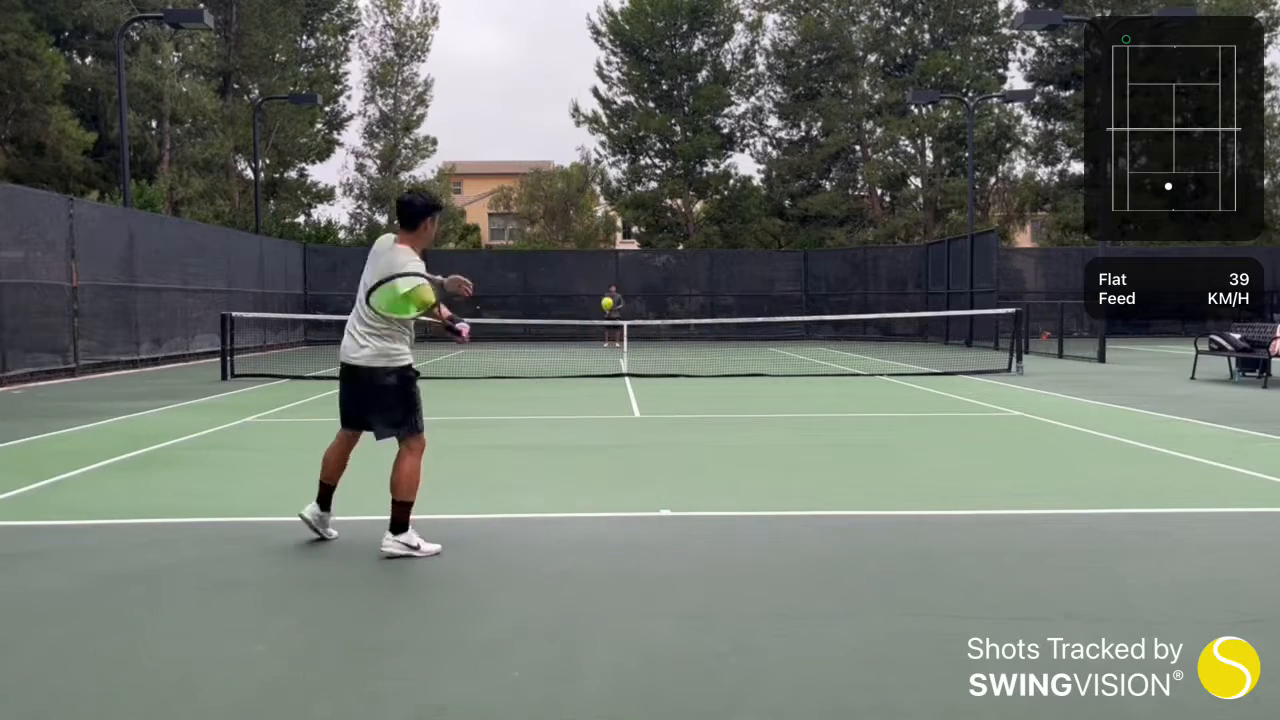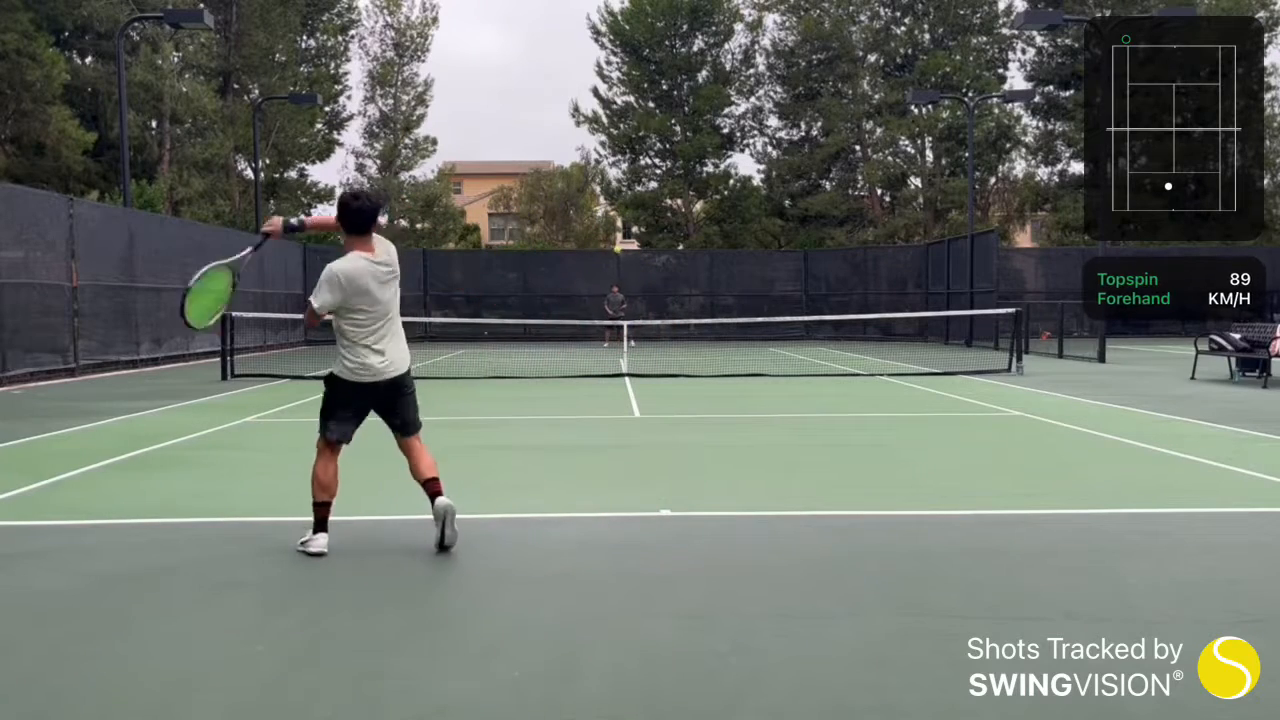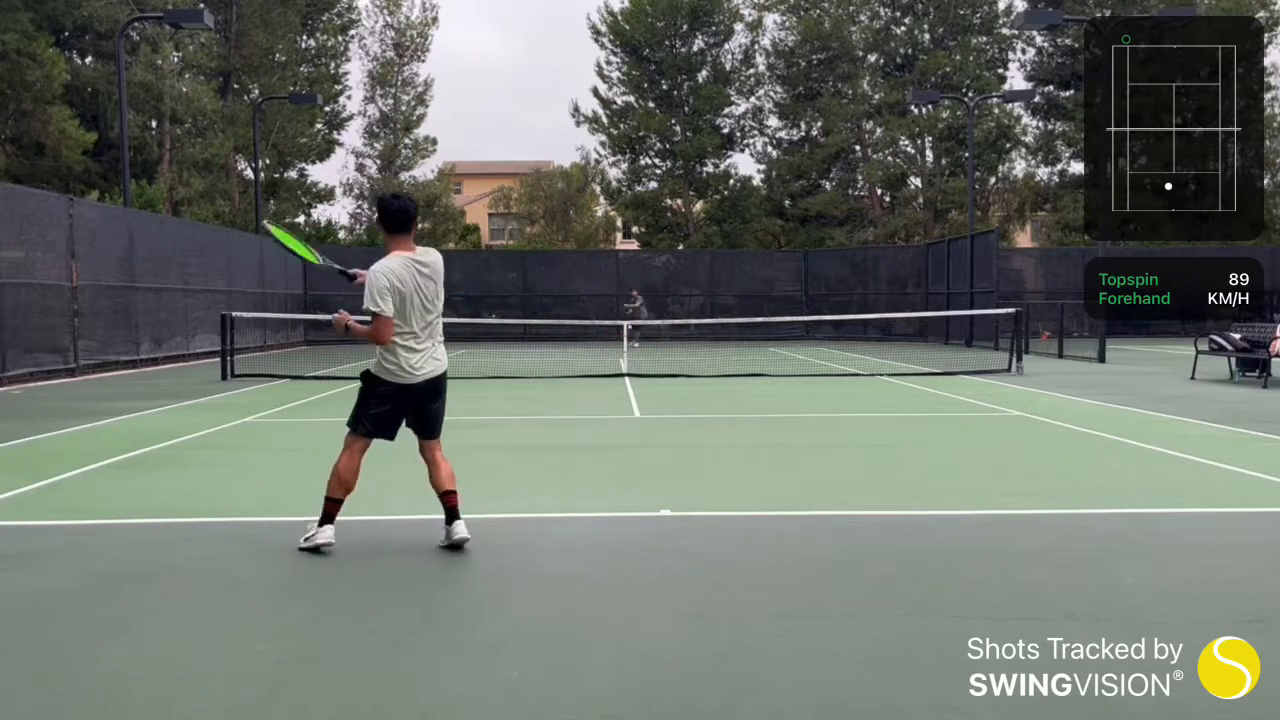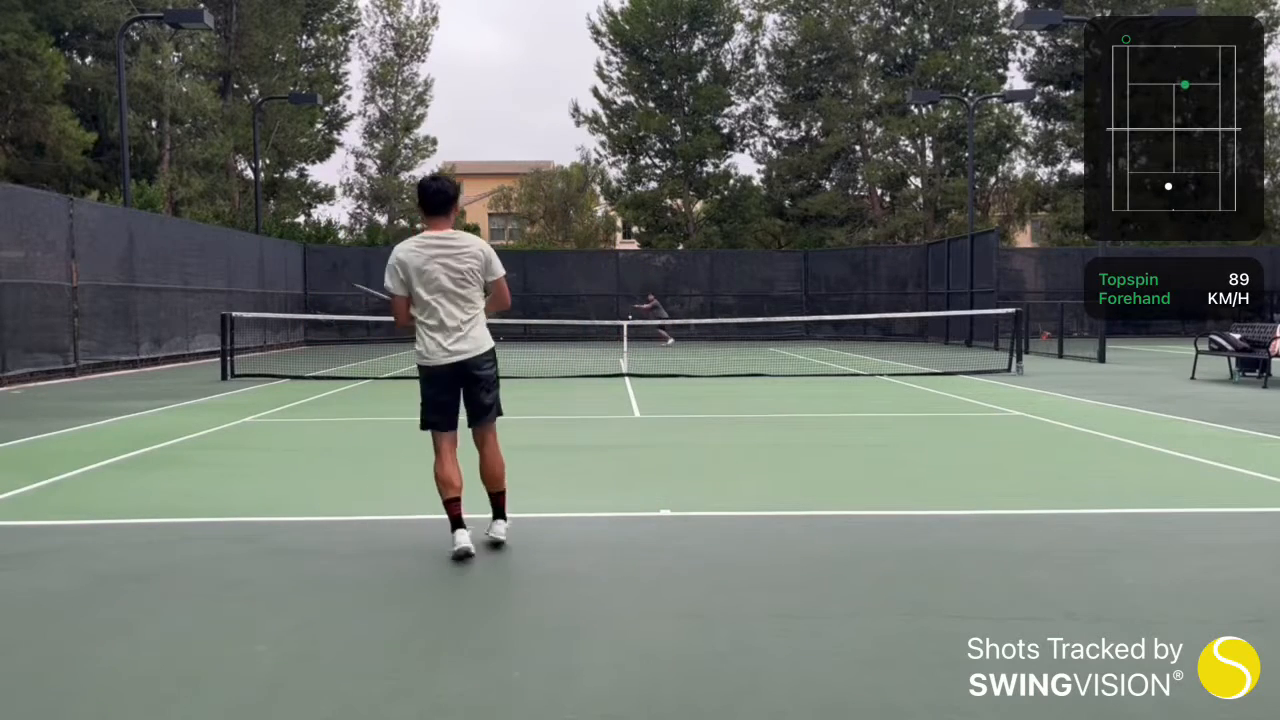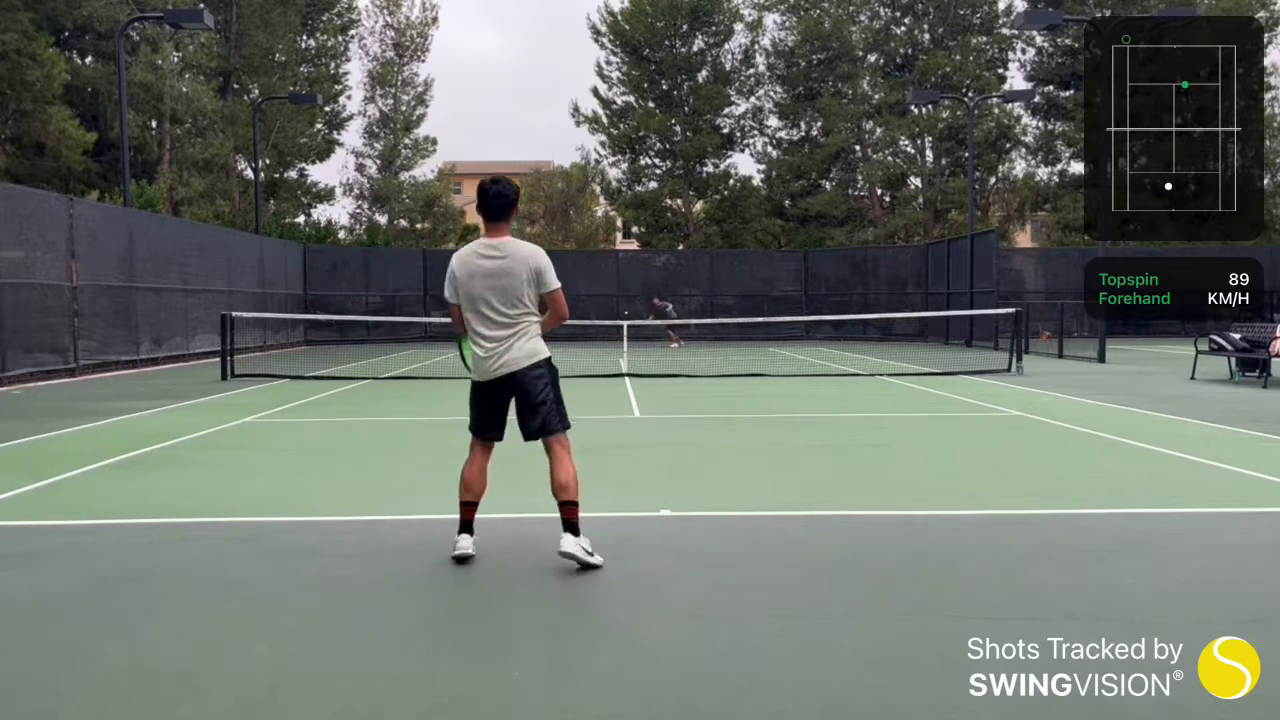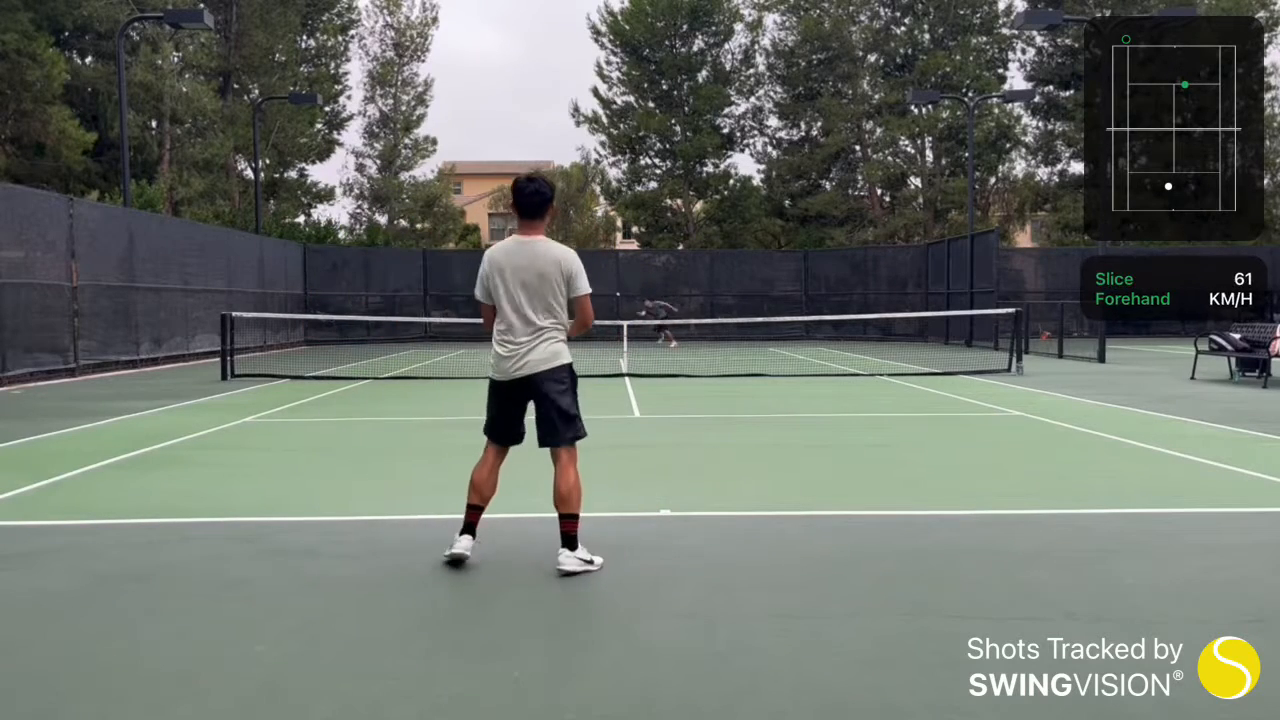
dt=0.4s
person 1, frame 1
left shoulder: (387, 244)
right shoulder: (406, 263)
right elbow: (425, 298)
left wrist: (444, 282)
right wrist: (453, 323)
left hip: (353, 358)
right hip: (386, 364)
left knee: (349, 436)
right knee: (413, 445)
left ankle: (320, 509)
right ankle: (398, 534)
person 1, frame 2
left shoulder: (337, 271)
right shoulder: (385, 249)
left elbow: (312, 319)
right elbow: (337, 225)
right wrist: (291, 224)
left hip: (354, 376)
right hip: (397, 370)
left knee: (327, 450)
right knee: (412, 444)
left ankle: (319, 533)
right ankle: (439, 500)
person 1, frame 3
left shoulder: (381, 272)
right shoulder: (435, 258)
left elbow: (381, 335)
left wrist: (349, 327)
left hip: (392, 375)
right hip: (433, 371)
left knee: (354, 446)
right knee: (433, 449)
left ankle: (325, 527)
right ankle: (455, 523)
person 1, frame 4
left shoulder: (403, 253)
right shoulder: (477, 246)
left elbow: (401, 315)
right elbow: (503, 301)
left hip: (433, 360)
right hip: (478, 353)
left knee: (444, 446)
right knee: (487, 438)
left ankle: (459, 531)
right ankle: (499, 520)
person 1, frame 5
left shoulder: (460, 261)
right shoulder: (533, 255)
left elbow: (459, 323)
right elbow: (560, 313)
left hip: (486, 368)
right hip: (531, 362)
left knee: (479, 450)
right knee: (559, 447)
left ankle: (464, 536)
right ankle: (571, 536)
person 1, frame 6
left shoulder: (492, 256)
right shoulder: (565, 257)
left elbow: (488, 319)
right elbow: (585, 321)
left hip: (505, 368)
right hip: (551, 366)
left knee: (493, 452)
right knee: (565, 457)
left ankle: (465, 537)
right ankle: (570, 550)
